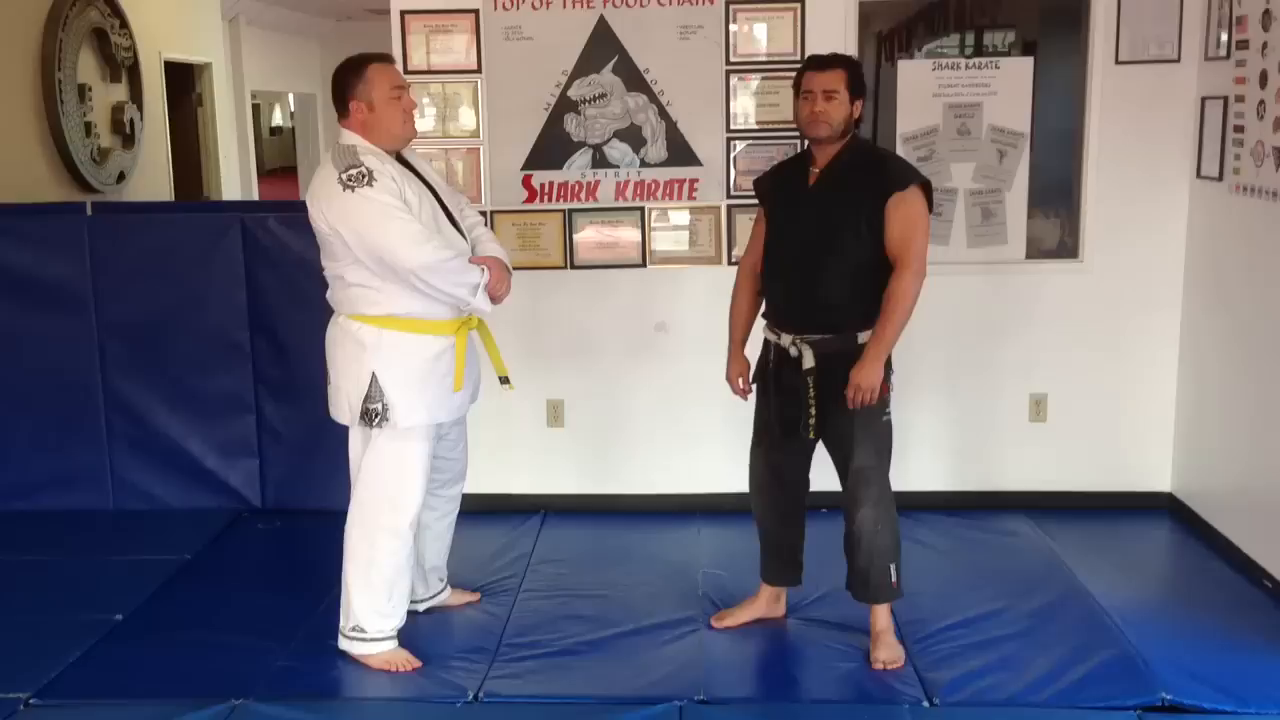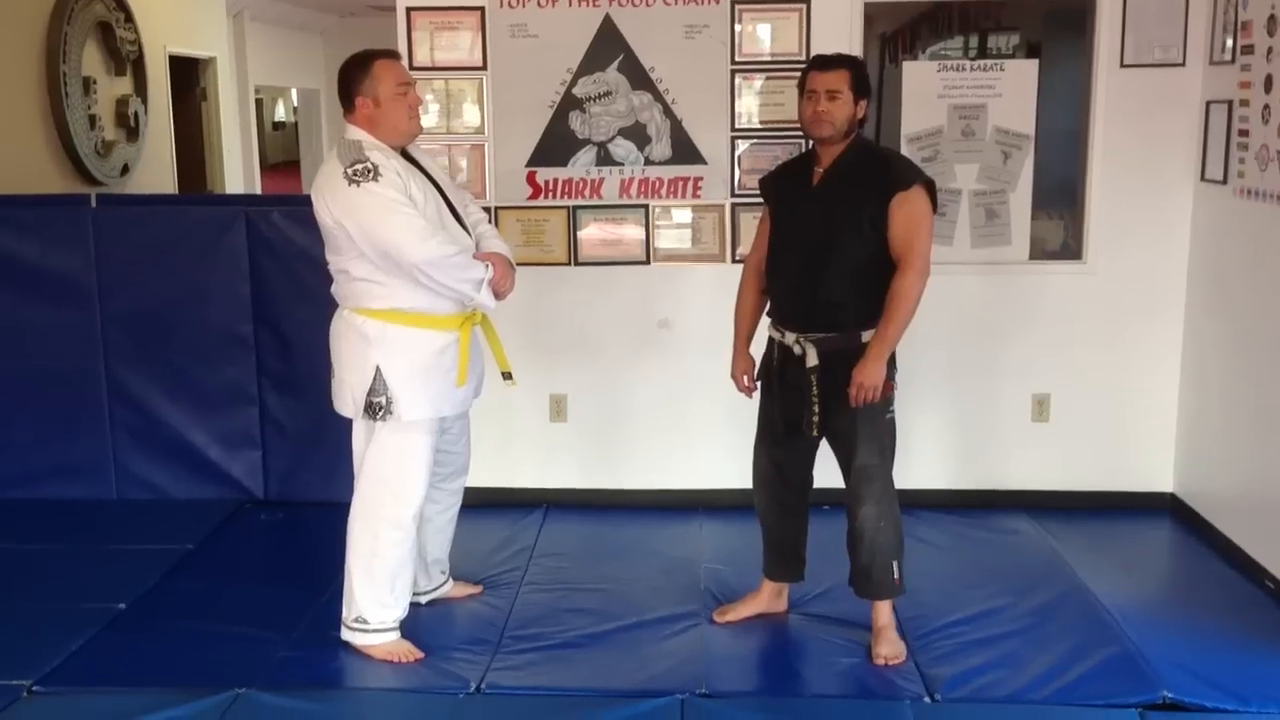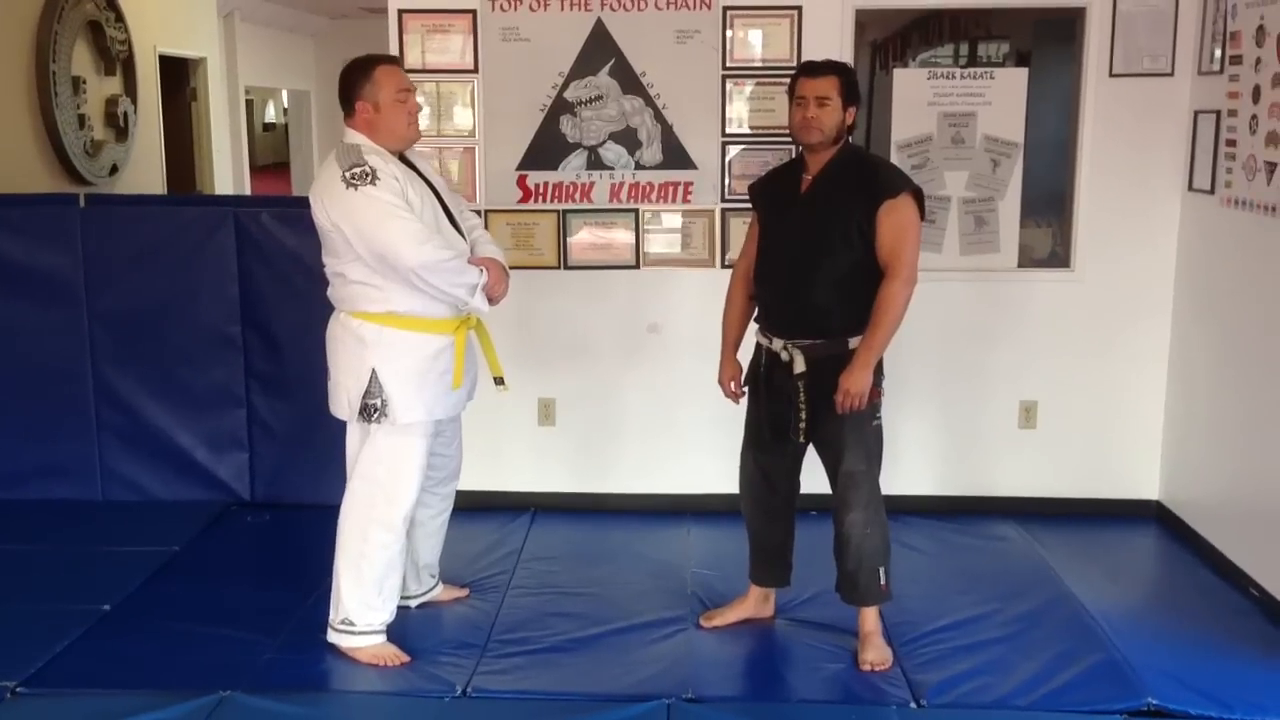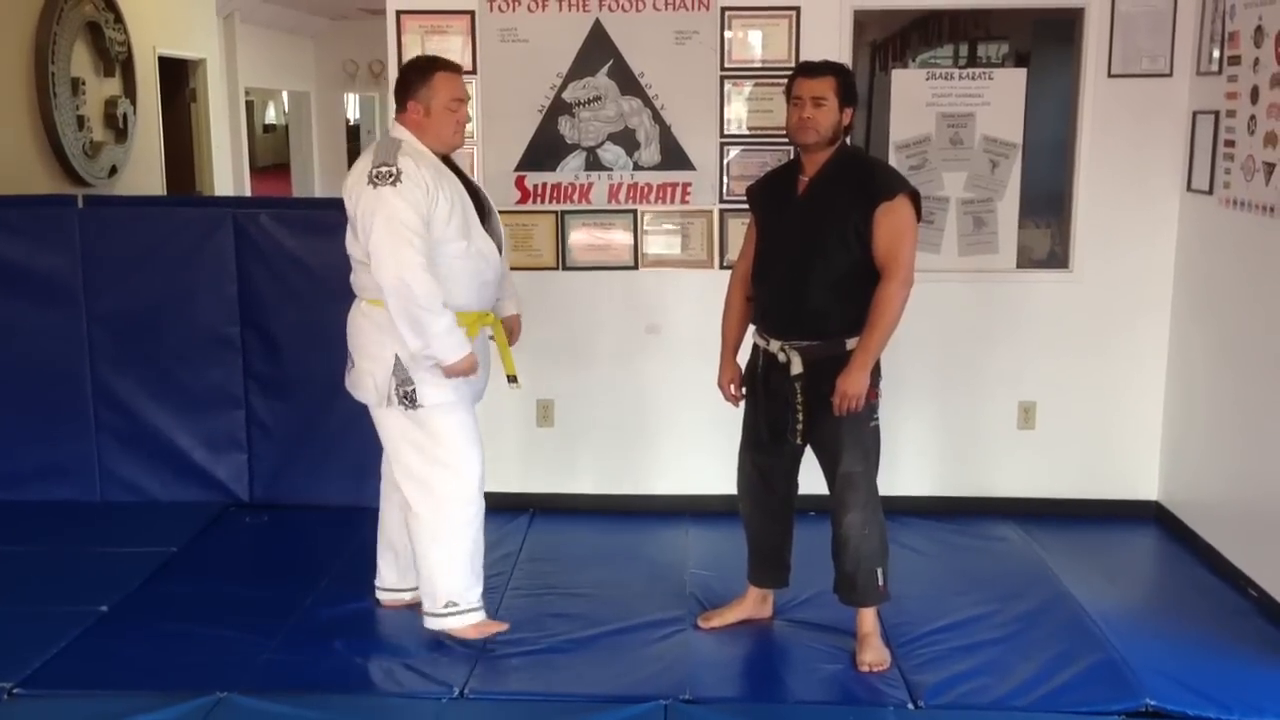
dt=0.5s
person 1, frame 1
left shoulder: (889, 178)
right shoulder: (778, 182)
left elbow: (908, 268)
right elbow: (752, 268)
left wrist: (874, 358)
right wrist: (736, 347)
left hip: (850, 360)
right hip: (783, 358)
left knee: (866, 492)
right knee: (773, 481)
left ankle: (882, 621)
right ankle: (771, 595)
person 1, frame 2
left shoulder: (893, 177)
right shoulder: (783, 181)
left elbow: (912, 268)
right elbow: (758, 266)
left wrist: (878, 355)
right wrist: (741, 346)
left hip: (854, 358)
right hip: (787, 356)
left knee: (869, 490)
right knee: (776, 477)
left ankle: (883, 617)
right ankle: (774, 589)
person 1, frame 3
left shoulder: (882, 185)
right shoulder: (772, 188)
left elbow: (900, 275)
right elbow: (746, 273)
left wrist: (864, 362)
right wrist: (729, 352)
left hip: (842, 364)
right hip: (775, 362)
left knee: (856, 496)
right knee: (763, 482)
left ankle: (870, 623)
right ankle: (761, 595)
person 1, frame 4
left shoulder: (878, 186)
right shoulder: (770, 189)
left elbow: (896, 277)
right elbow: (745, 275)
left wrist: (861, 364)
right wrist: (729, 354)
left hip: (839, 365)
right hip: (772, 364)
left knee: (854, 498)
right knee: (761, 484)
left ankle: (868, 624)
right ankle: (759, 595)
person 2, frame 1
left shoulder: (407, 164)
right shoulder: (346, 179)
left elbow: (466, 219)
right elbow: (417, 258)
left wrist: (494, 261)
right wrist: (481, 288)
left hip: (434, 351)
right hip: (389, 358)
left knee: (441, 478)
right knee: (390, 495)
left ankle: (426, 586)
right ankle: (367, 630)
person 2, frame 2
left shoulder: (413, 160)
right shoulder: (352, 174)
left elbow: (470, 215)
right elbow: (421, 253)
left wrist: (497, 257)
right wrist: (486, 283)
left hip: (437, 346)
right hip: (393, 352)
left knee: (444, 472)
right knee: (394, 488)
left ankle: (428, 579)
right ankle: (369, 622)
person 2, frame 3
left shoulder: (409, 164)
right shoulder: (351, 177)
left elbow: (464, 222)
right elbow: (417, 256)
left wrist: (490, 262)
right wrist: (478, 287)
left hip: (430, 350)
right hip: (388, 355)
left knee: (435, 477)
right knee: (383, 490)
left ankle: (417, 583)
right ankle: (356, 624)
person 2, frame 4
left shoulder: (439, 165)
right shoulder: (389, 172)
left elbow: (479, 242)
right elbow: (403, 273)
left wrist: (505, 306)
right wrist: (448, 348)
left hip: (441, 345)
right hip: (411, 349)
left knee: (413, 470)
right knee: (452, 472)
left ankle: (400, 580)
right ankle: (454, 604)
